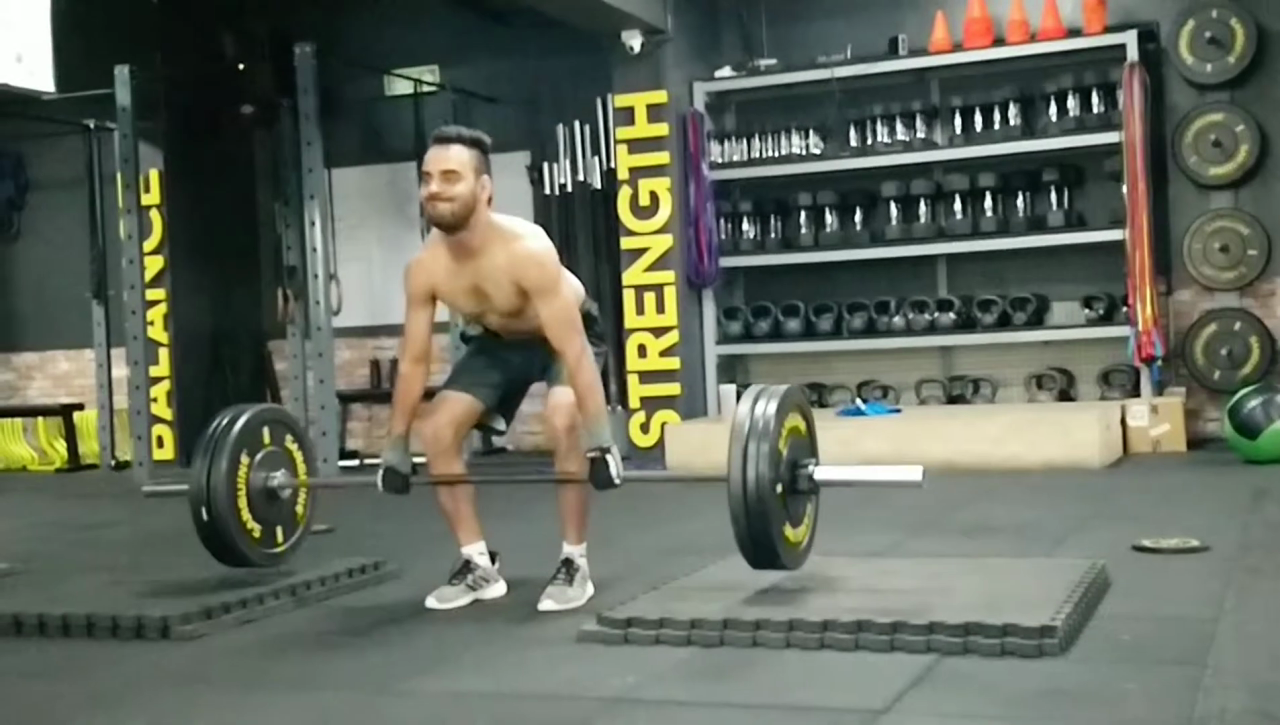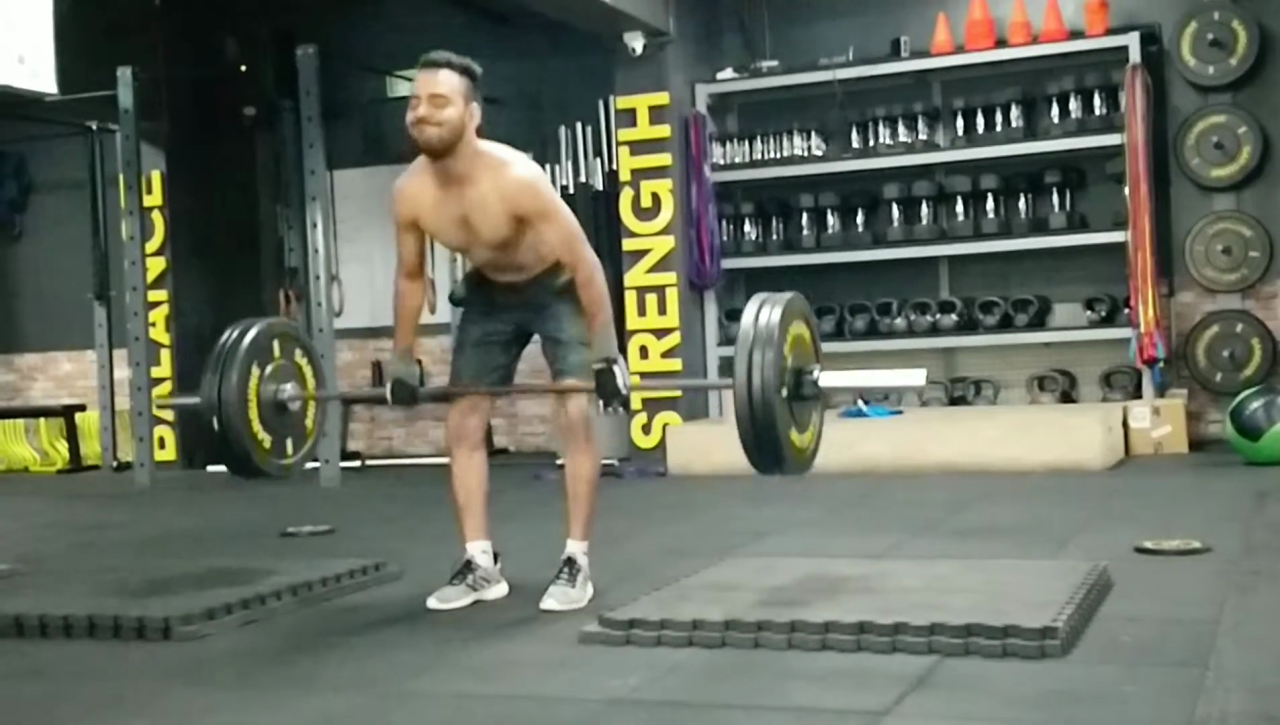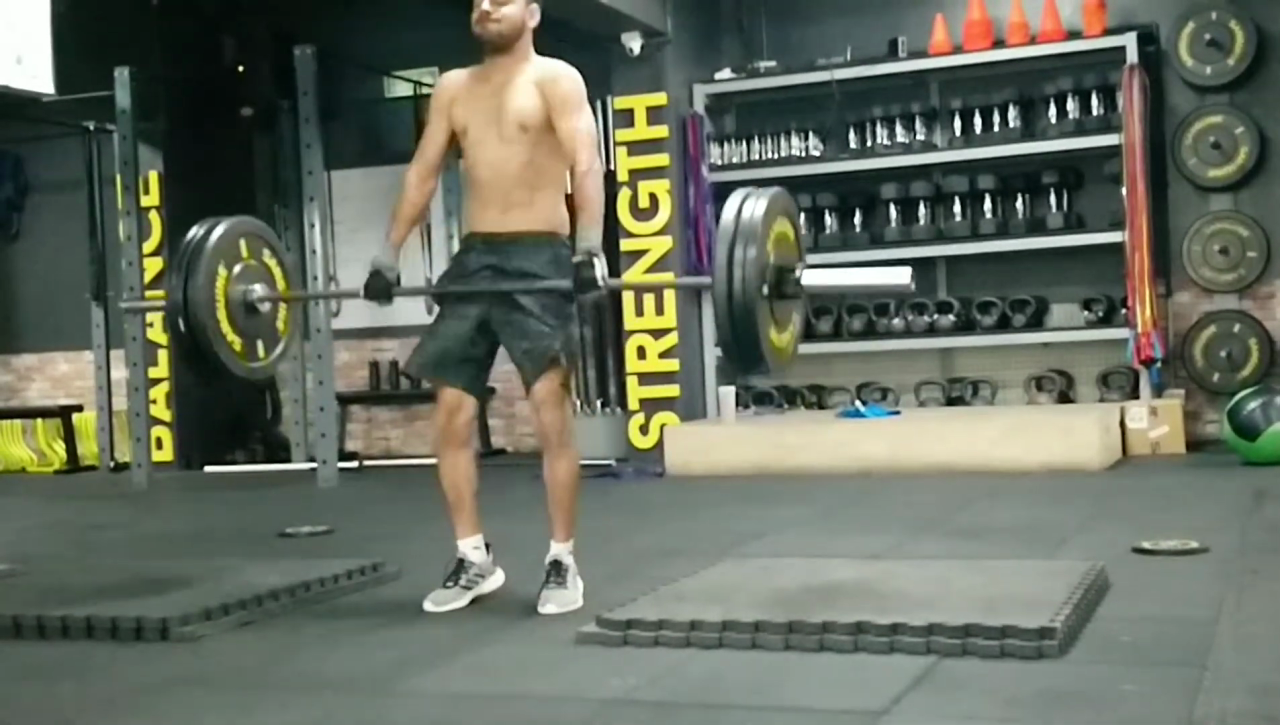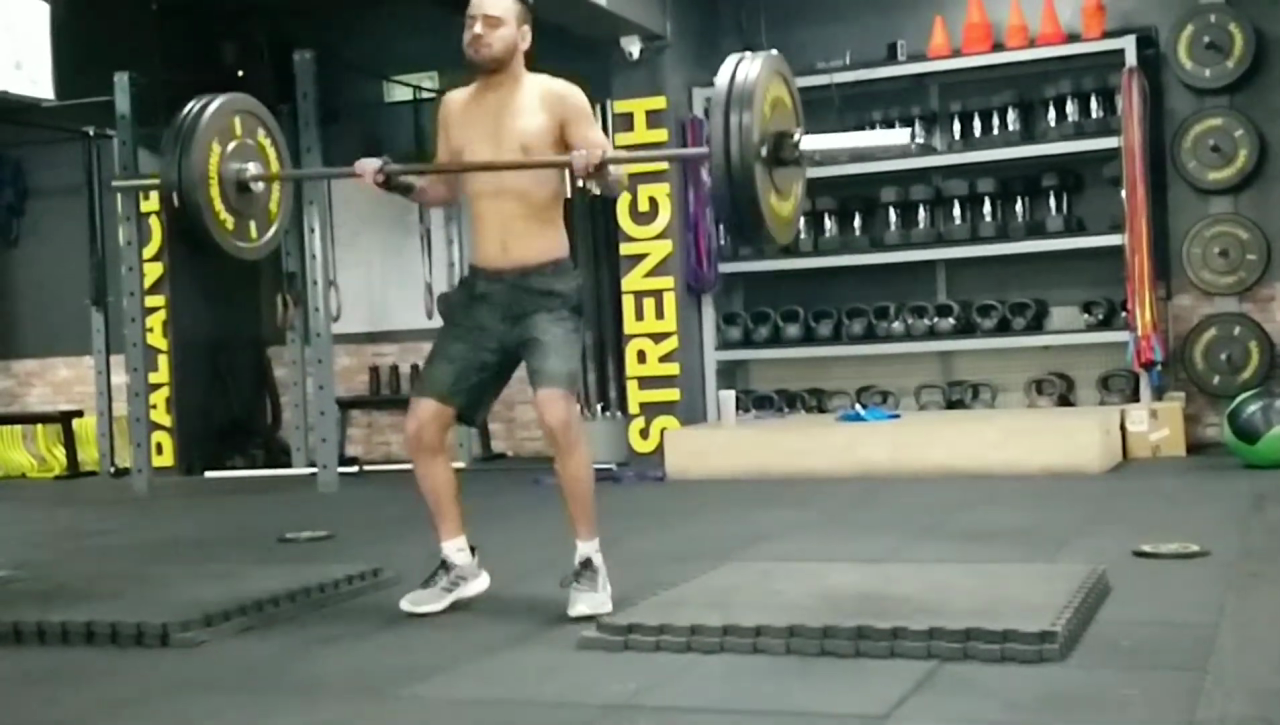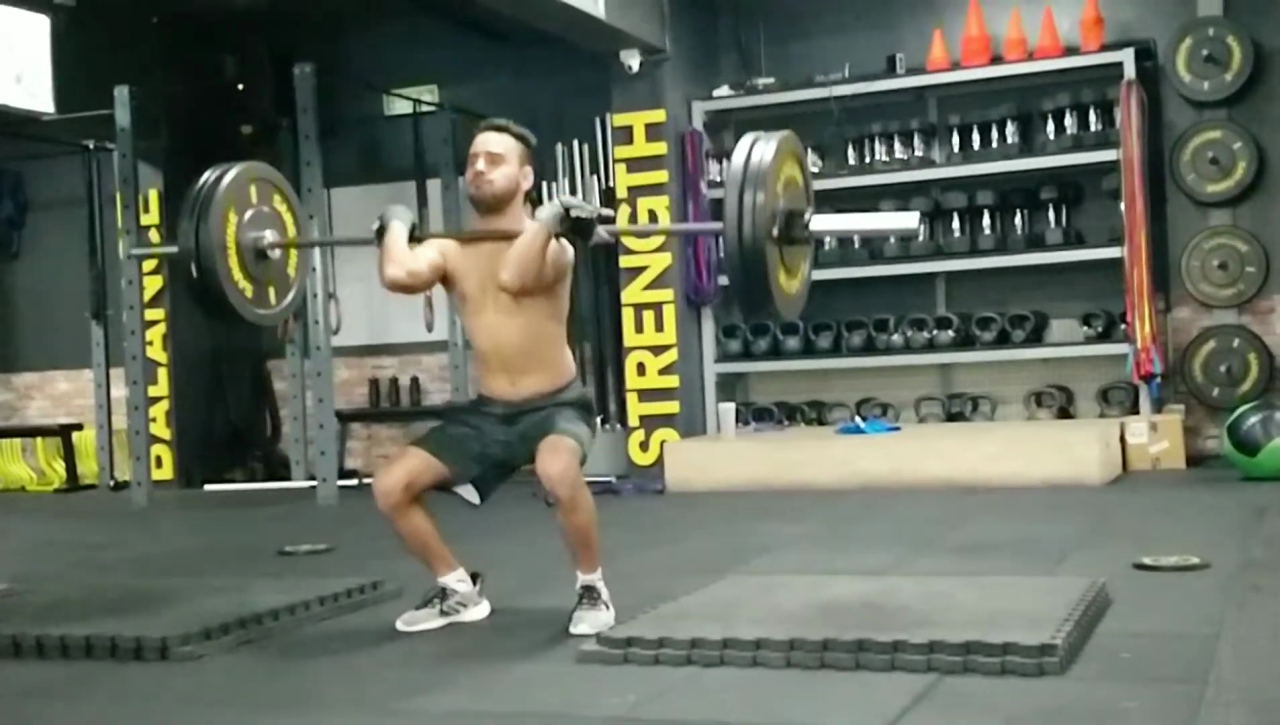
dt=1s
person 1, frame 1
left shoulder: (528, 250)
right shoulder: (424, 266)
left elbow: (572, 352)
right elbow: (413, 360)
left wrist: (600, 441)
right wrist: (395, 449)
left hip: (567, 334)
right hip: (497, 340)
left knee: (563, 421)
right knee: (437, 431)
left ankle: (574, 564)
right ankle: (479, 565)
person 1, frame 2
left shoulder: (516, 177)
right shoulder: (410, 192)
left elbow: (585, 264)
right elbow: (410, 277)
left wrist: (607, 355)
right wrist: (402, 362)
left hip: (556, 287)
right hip: (488, 294)
left knee: (575, 413)
right knee: (463, 423)
left ankle: (575, 563)
right ankle: (480, 564)
person 1, frame 3
left shoulder: (555, 78)
right shoulder: (452, 87)
left elbow: (586, 166)
right elbow: (422, 173)
left wrist: (591, 248)
right wrist: (389, 254)
left hip: (539, 261)
right hip: (471, 261)
left knee: (550, 413)
right knee: (451, 417)
left ankle: (563, 562)
right ankle: (474, 559)
person 1, frame 4
left shoulder: (558, 98)
right shoulder: (453, 107)
left elbow: (612, 183)
left wrist: (598, 165)
right wrist: (396, 182)
left hip: (546, 289)
right hip: (480, 292)
left knee: (558, 416)
right knee: (422, 424)
left ankle: (589, 562)
right ankle: (459, 563)
person 1, frame 5
left shoulder: (552, 247)
right shoulder: (448, 250)
left elbow: (512, 278)
right elbow: (397, 274)
left wrist: (551, 217)
right wrist: (397, 226)
left hip: (554, 408)
right hip: (486, 414)
left knee: (557, 470)
right knee: (391, 486)
left ankle: (592, 589)
right ankle: (458, 588)
